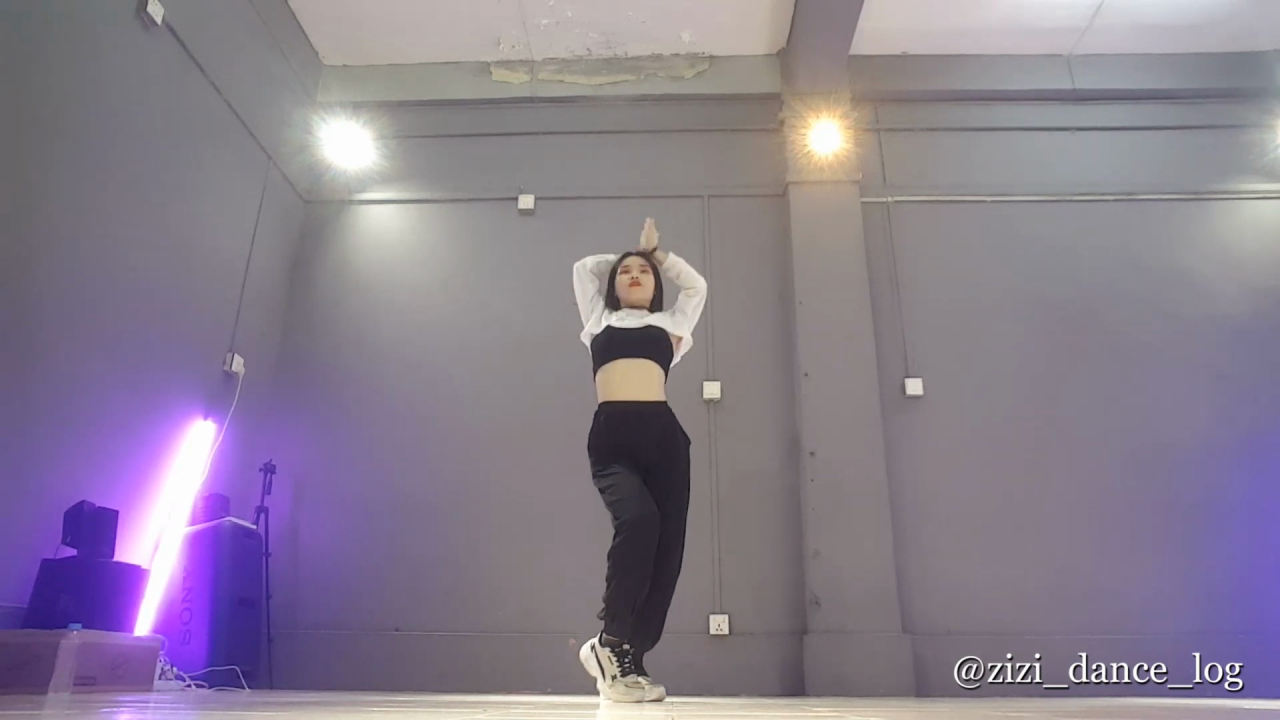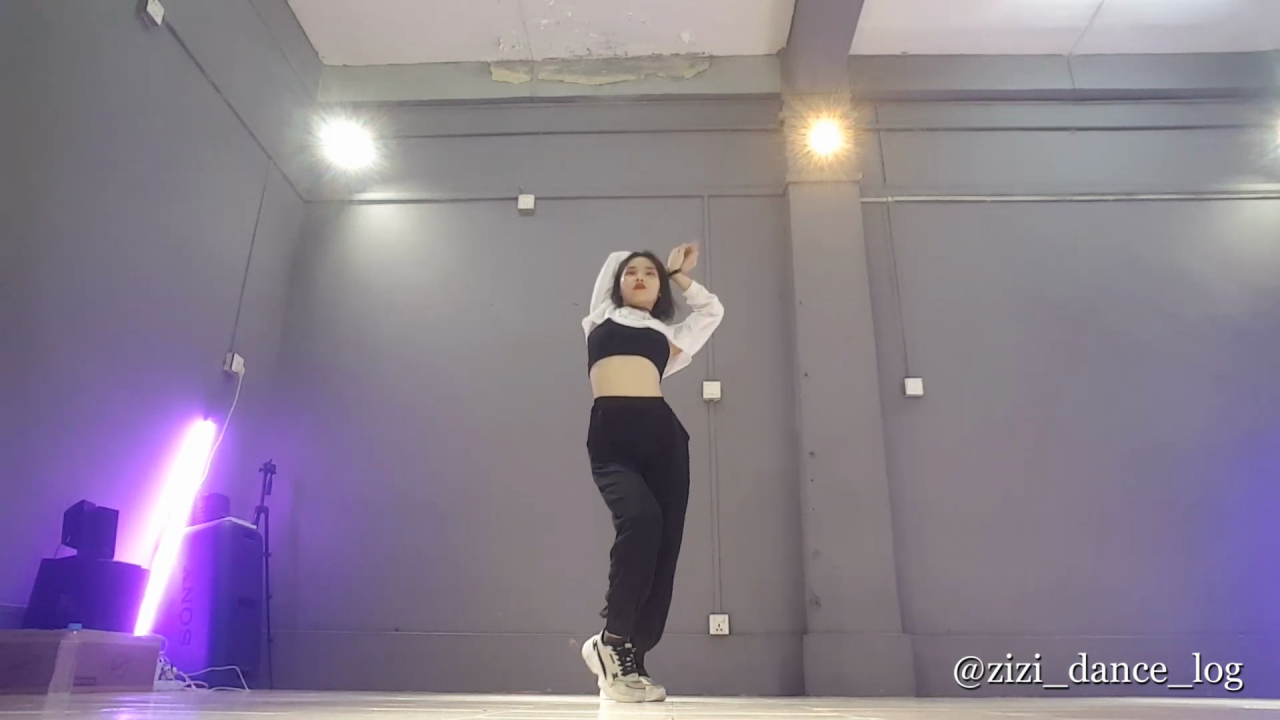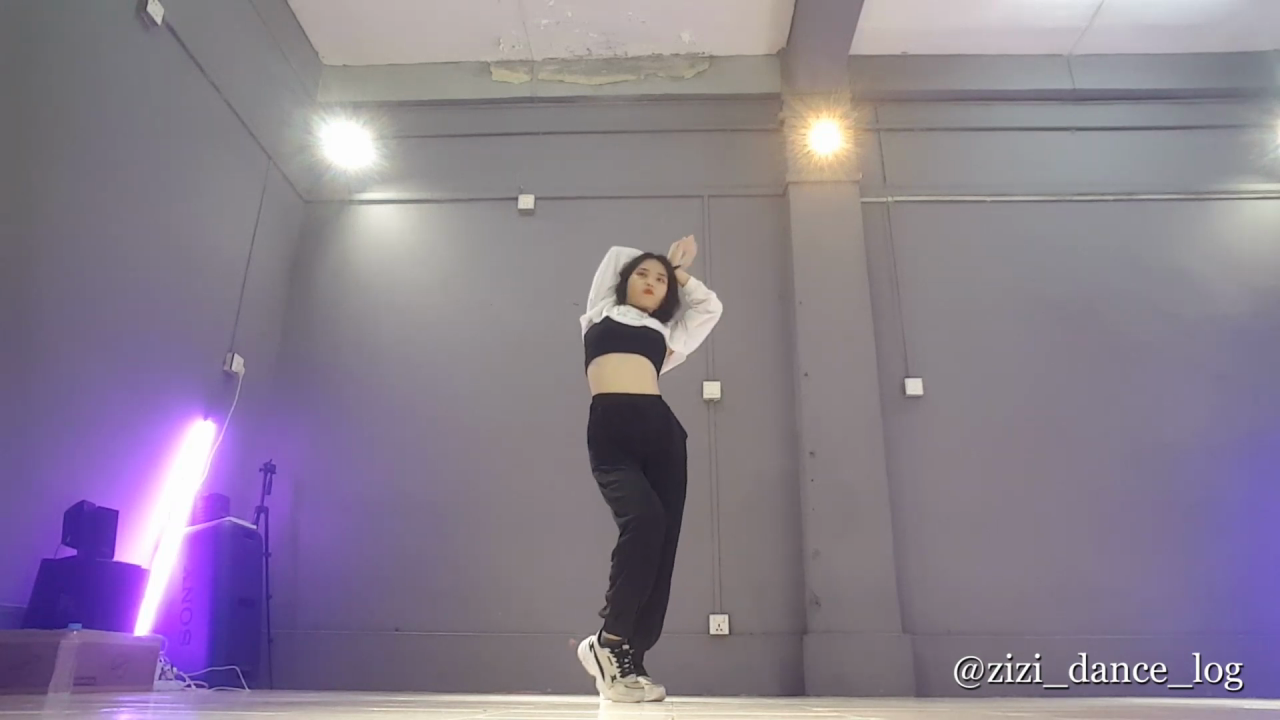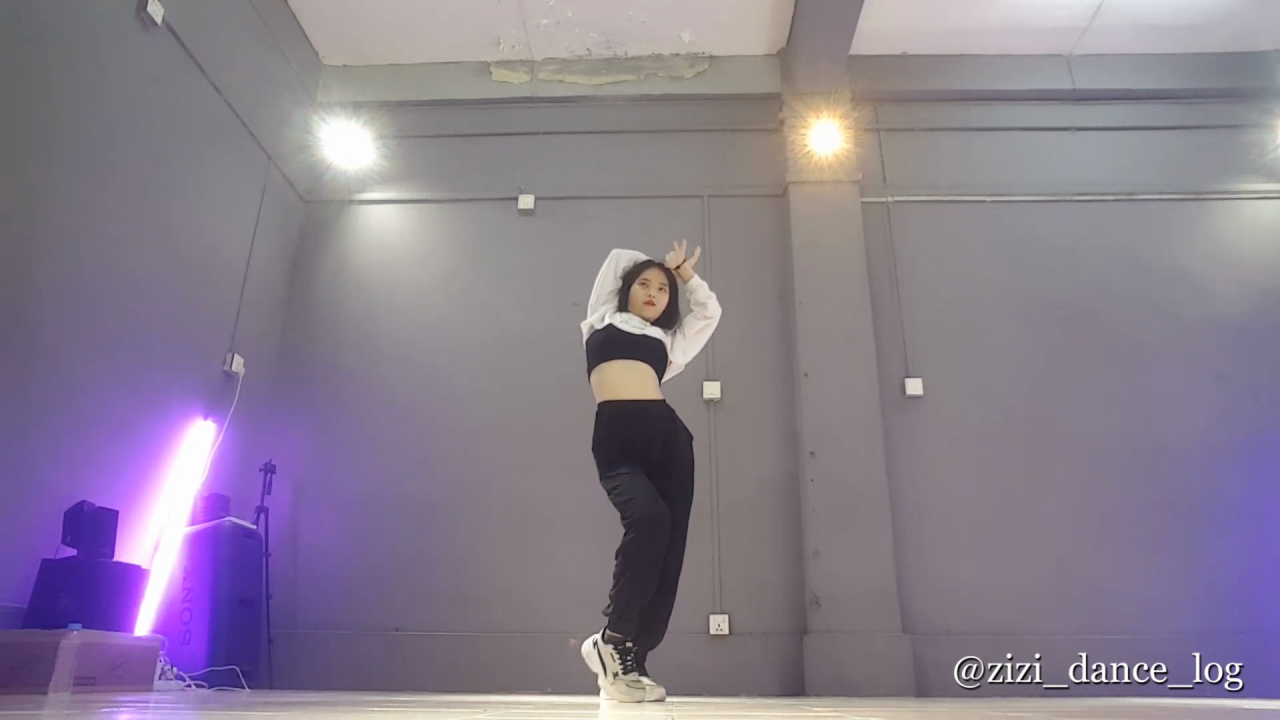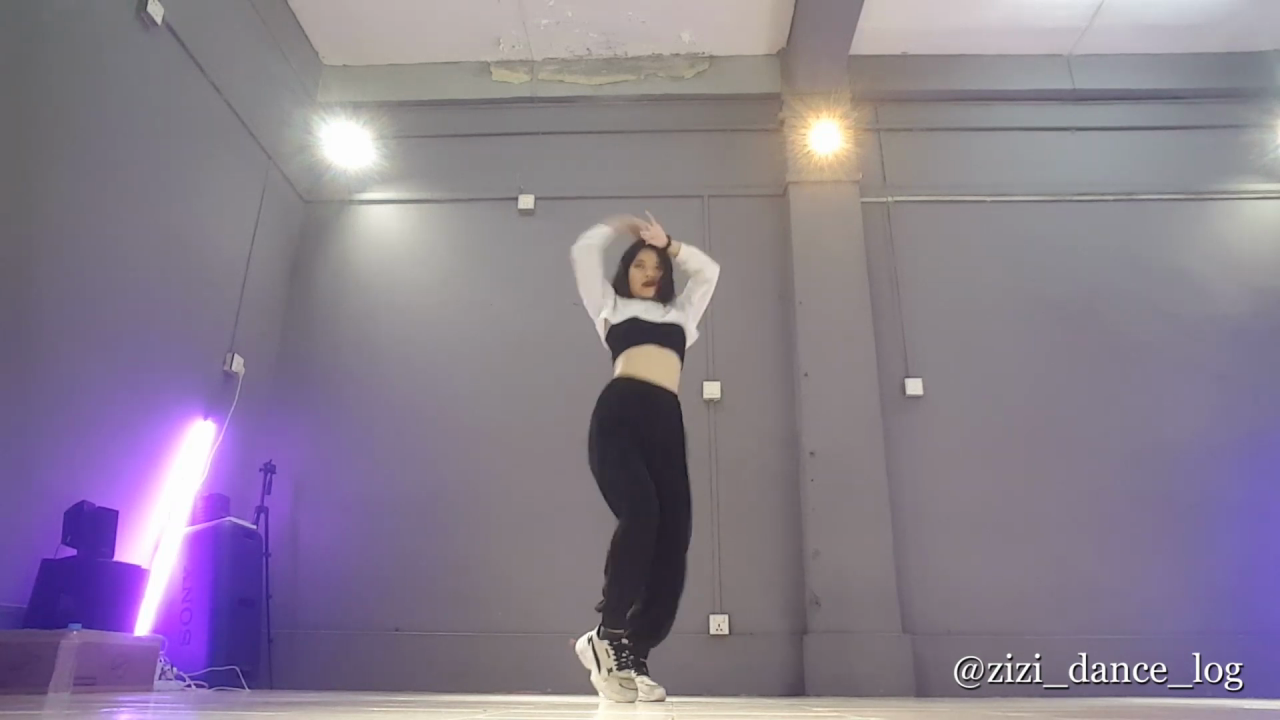
dt=0.4s
person 1, frame 1
left shoulder: (669, 324)
right shoulder: (599, 320)
left elbow: (696, 285)
right elbow: (583, 268)
left wrist: (656, 252)
right wrist: (628, 256)
left hip: (663, 435)
right hip: (611, 438)
left knee: (668, 545)
right knee: (637, 521)
left ankle: (627, 656)
right ankle: (612, 644)
person 1, frame 2
left shoulder: (668, 332)
right shoulder: (602, 314)
left elbow: (712, 310)
right elbow: (613, 259)
left wrist: (676, 272)
left hip: (662, 434)
right hip: (610, 437)
left knee: (666, 543)
right knee: (641, 520)
left ankle: (630, 657)
right ankle: (613, 641)
person 1, frame 3
left shoulder: (665, 332)
right shoulder: (601, 310)
left elbow: (710, 306)
right elbow: (616, 254)
left wrist: (677, 269)
right wrist: (648, 260)
left hip: (661, 431)
right hip: (610, 435)
left knee: (662, 540)
right knee: (644, 520)
left ankle: (630, 657)
right ankle: (610, 644)
person 1, frame 4
left shoulder: (668, 339)
right shoulder: (602, 316)
left elbow: (710, 311)
right elbow: (616, 258)
left wrist: (683, 270)
right wrist: (655, 263)
left hip: (667, 437)
right hip: (616, 441)
left knee: (669, 544)
right knee: (649, 521)
left ankle: (631, 659)
right ankle: (613, 641)
person 1, frame 5
left shoulder: (679, 313)
right shoulder: (611, 305)
left elbow: (708, 270)
right elbow: (584, 251)
left wrist: (666, 243)
right wrist: (620, 228)
left hip: (665, 422)
right hip: (620, 414)
left knee: (673, 537)
right knee: (640, 514)
left ankle: (634, 654)
right ankle: (609, 637)
